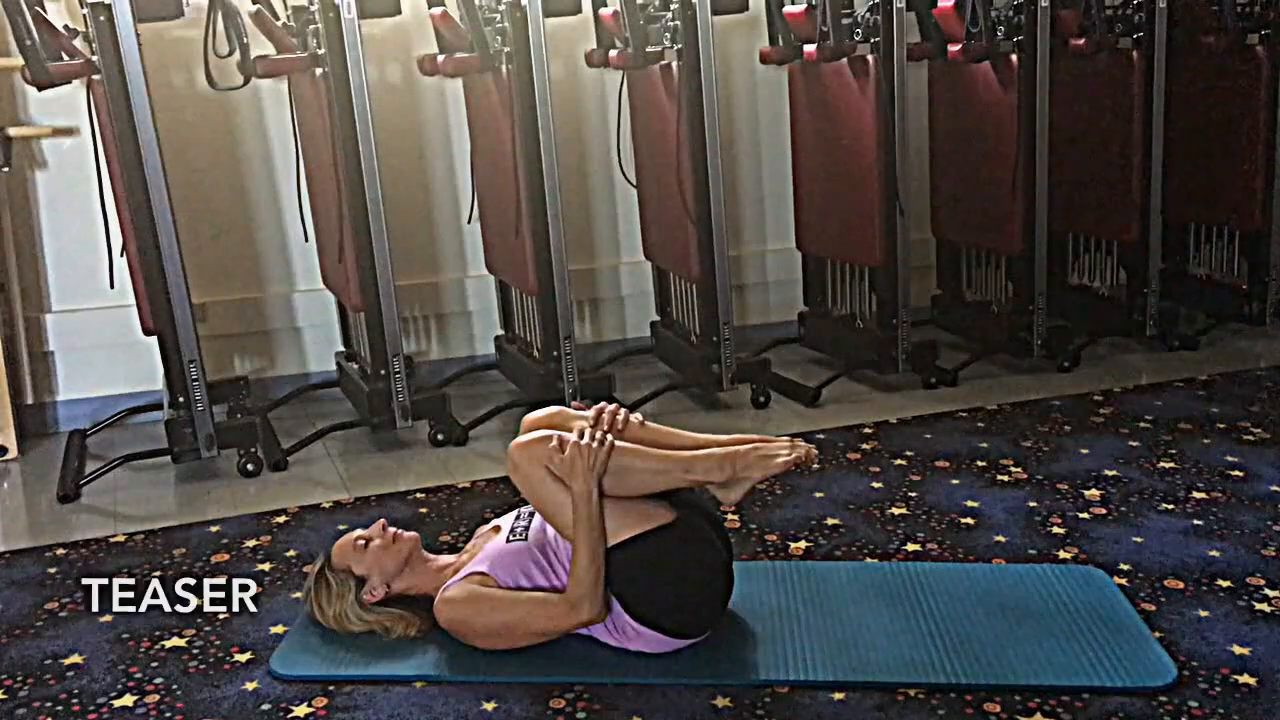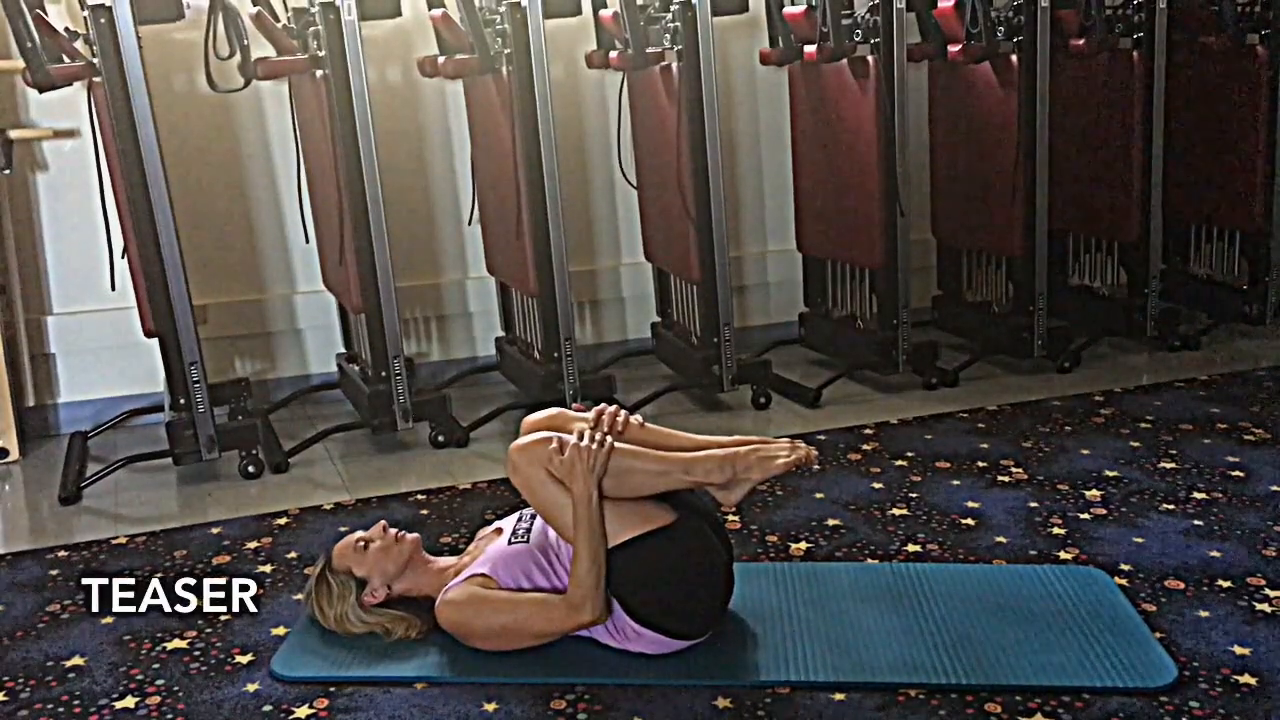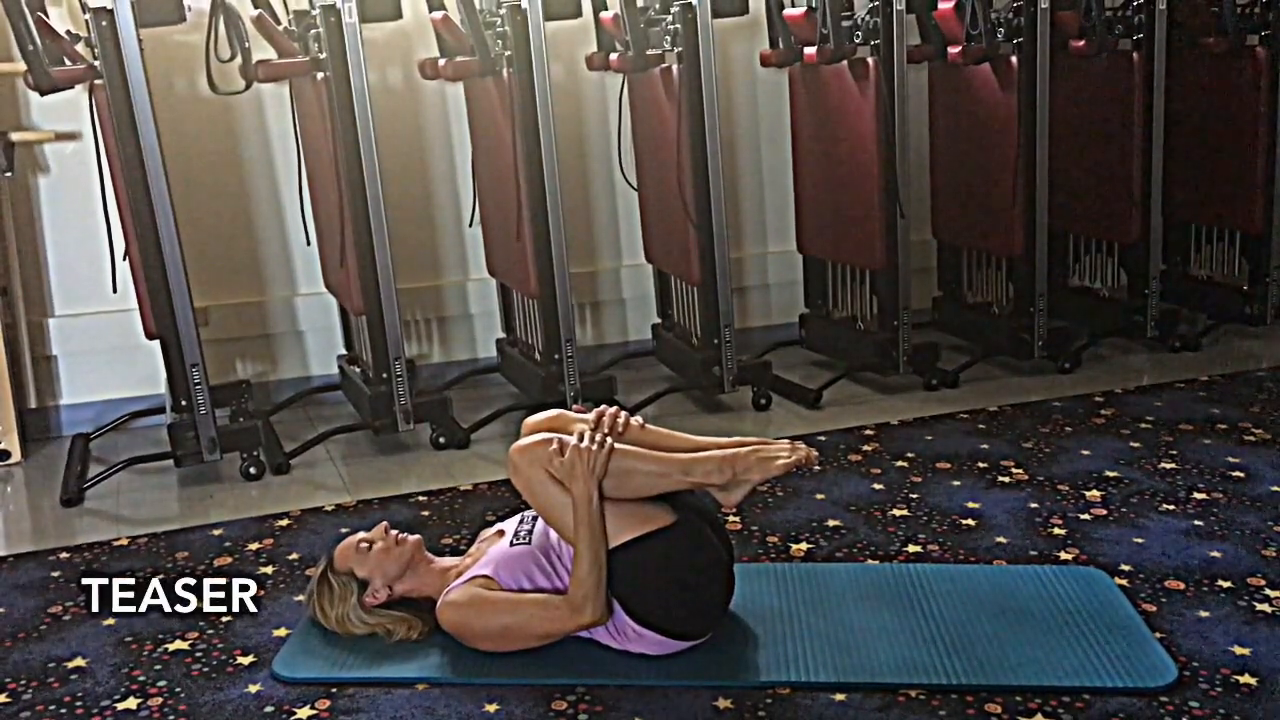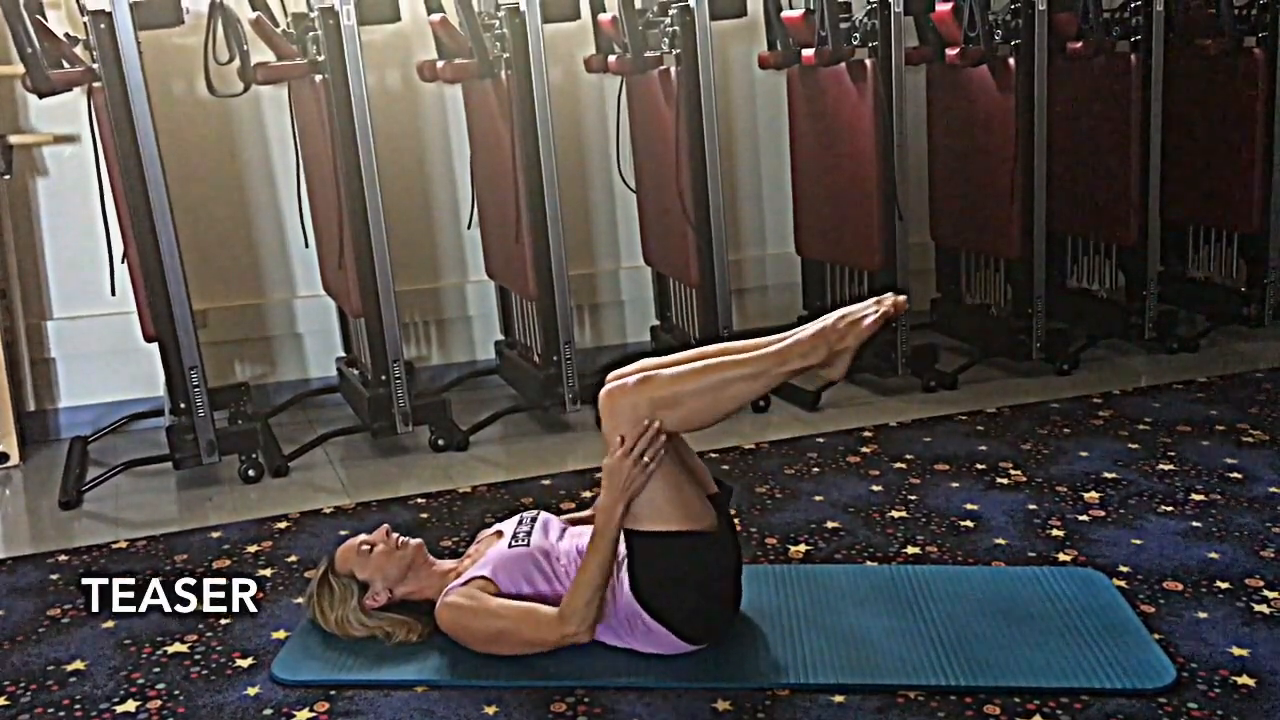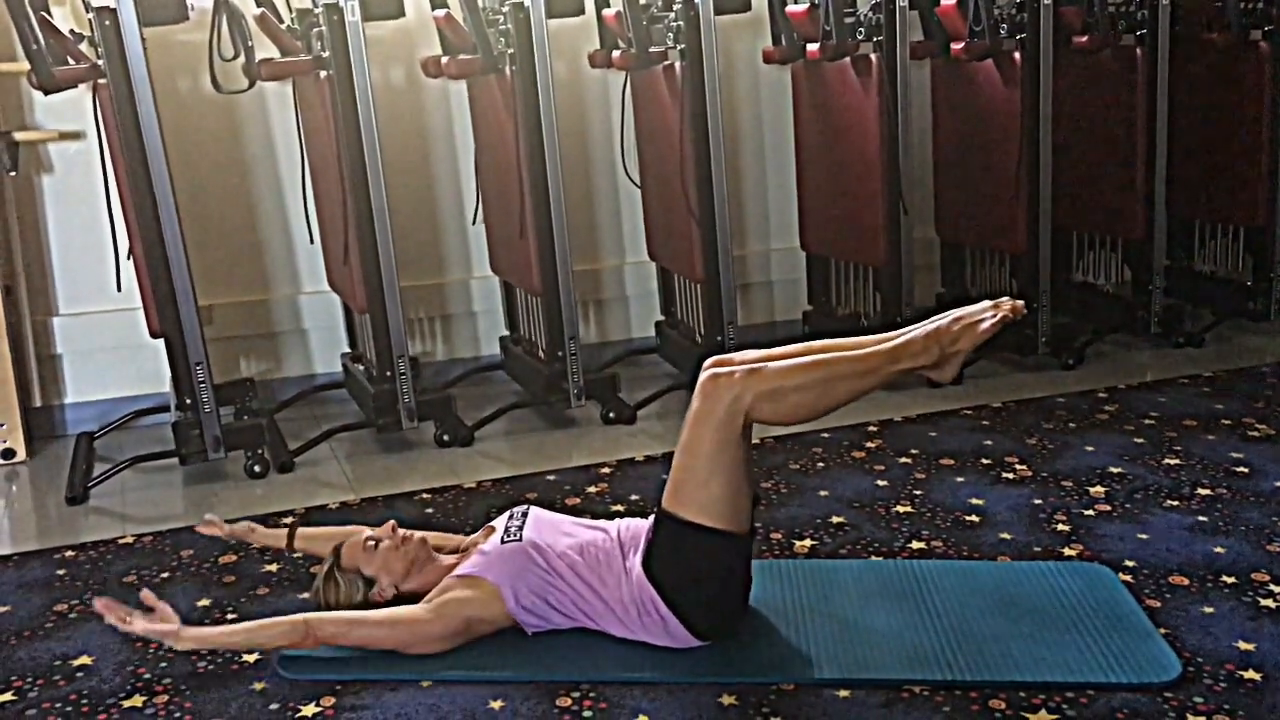
dt=1s
person 1, frame 1
left shoulder: (482, 544)
right shoulder: (455, 606)
left elbow: (602, 519)
right elbow: (584, 608)
left wrist: (603, 433)
right wrist: (585, 488)
left hip: (686, 547)
right hip: (669, 595)
left knee: (546, 424)
right knee: (533, 452)
left ankle: (733, 454)
right ankle: (729, 469)
person 1, frame 2
left shoulder: (485, 544)
right shoulder: (456, 608)
left elbow: (597, 521)
right elbow: (585, 610)
left wrist: (605, 434)
right wrist: (584, 489)
left hip: (687, 547)
right hip: (670, 593)
left knee: (545, 425)
right knee: (532, 453)
left ankle: (737, 451)
right ankle: (725, 469)
person 1, frame 3
left shoulder: (485, 546)
right shoulder: (457, 610)
left elbow: (599, 521)
right elbow: (586, 611)
left wrist: (605, 437)
right wrist: (584, 489)
left hip: (689, 552)
right hip: (672, 595)
left knee: (546, 428)
right knee: (533, 455)
left ankle: (734, 452)
right ankle: (724, 471)
person 1, frame 4
left shoulder: (485, 547)
right shoulder: (456, 610)
left elbow: (579, 528)
right elbow: (574, 623)
left wrist: (620, 496)
right wrist: (614, 502)
left hip: (695, 563)
right hip: (683, 602)
left knee: (630, 387)
right knee: (625, 399)
left ankle: (812, 344)
right ankle: (811, 348)
person 1, frame 5
left shoulder: (473, 550)
right shoulder: (449, 609)
left elbow: (366, 526)
right elbow: (314, 629)
left wrist: (262, 533)
right wrist: (182, 633)
left hip: (676, 563)
right hip: (685, 597)
left knee: (731, 377)
right knee: (726, 386)
left ankle: (918, 349)
right ankle: (916, 351)
